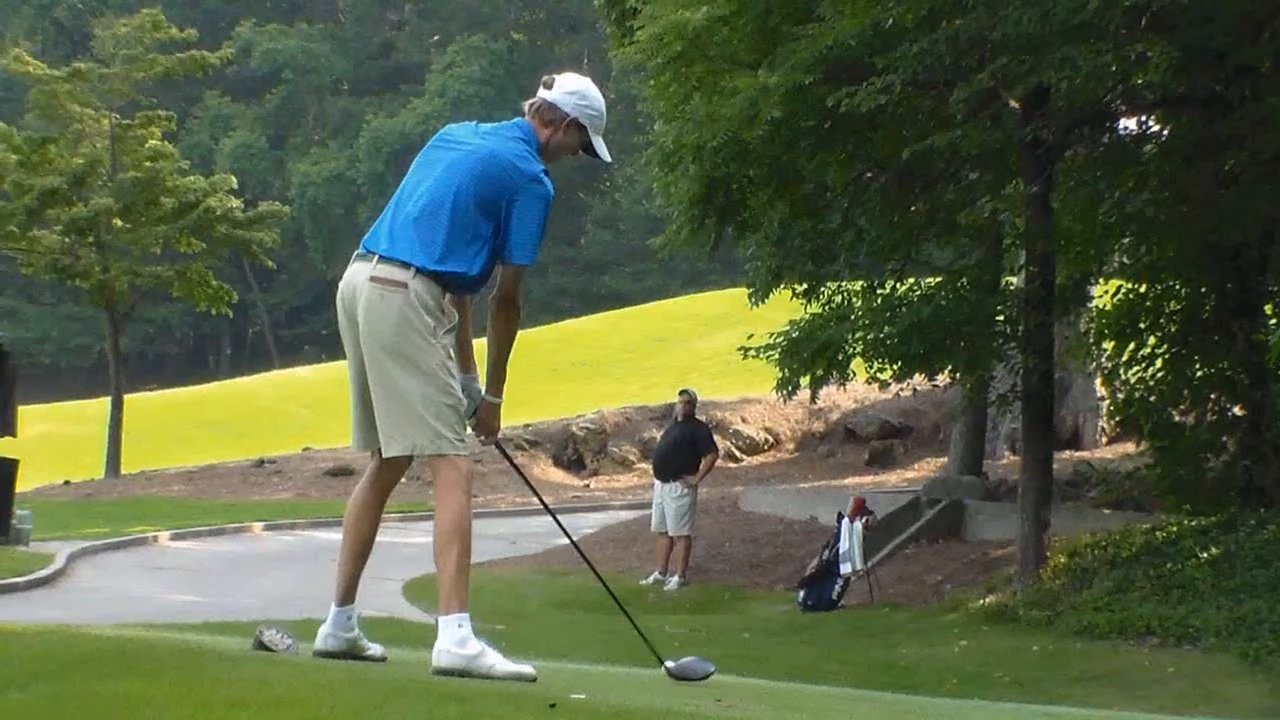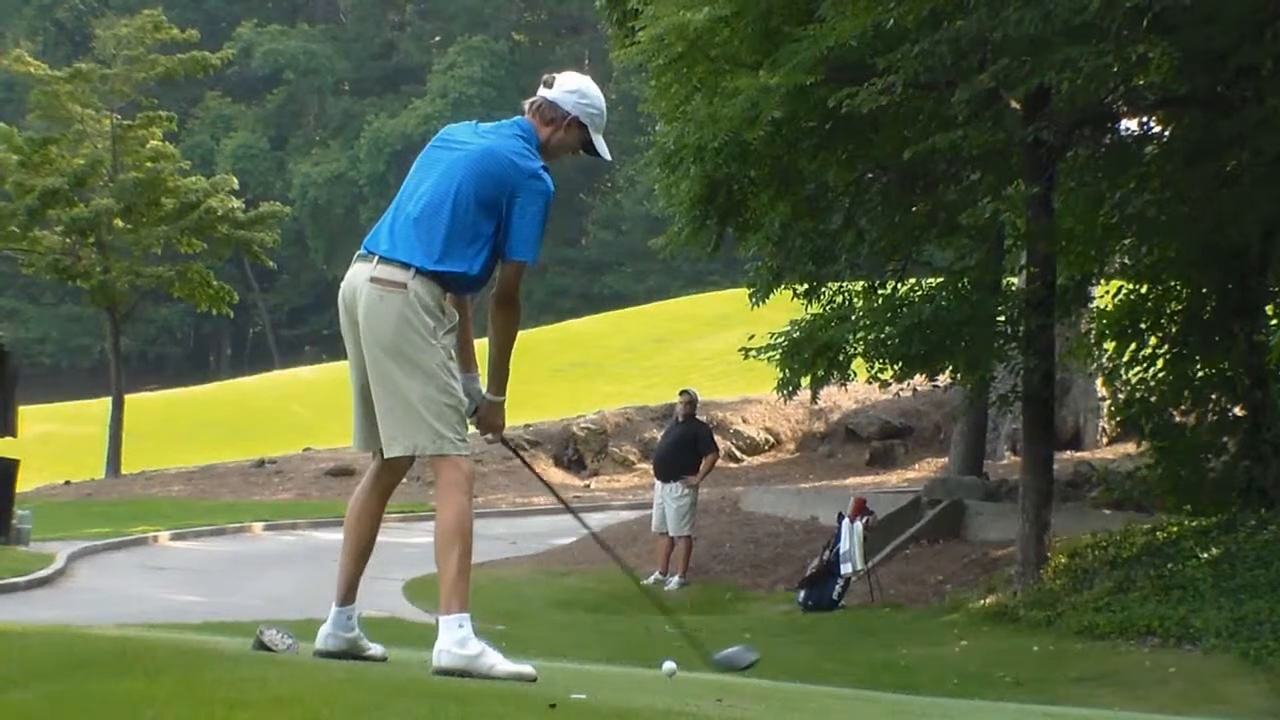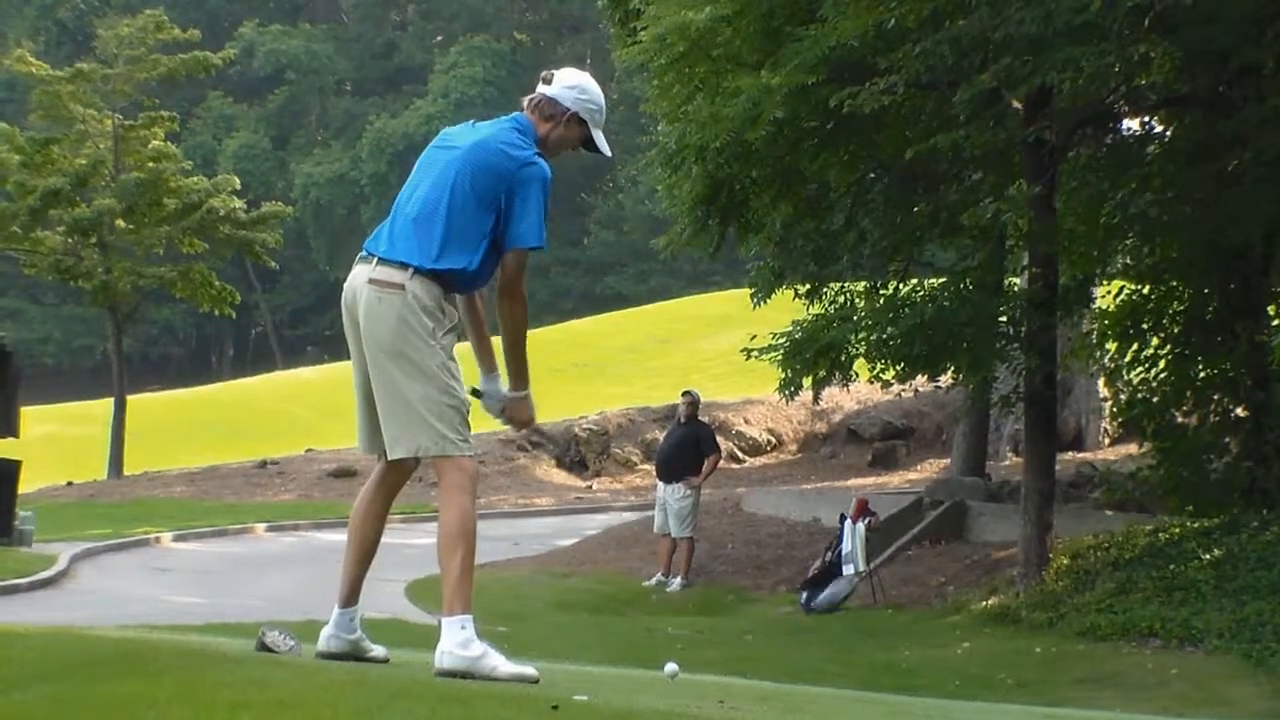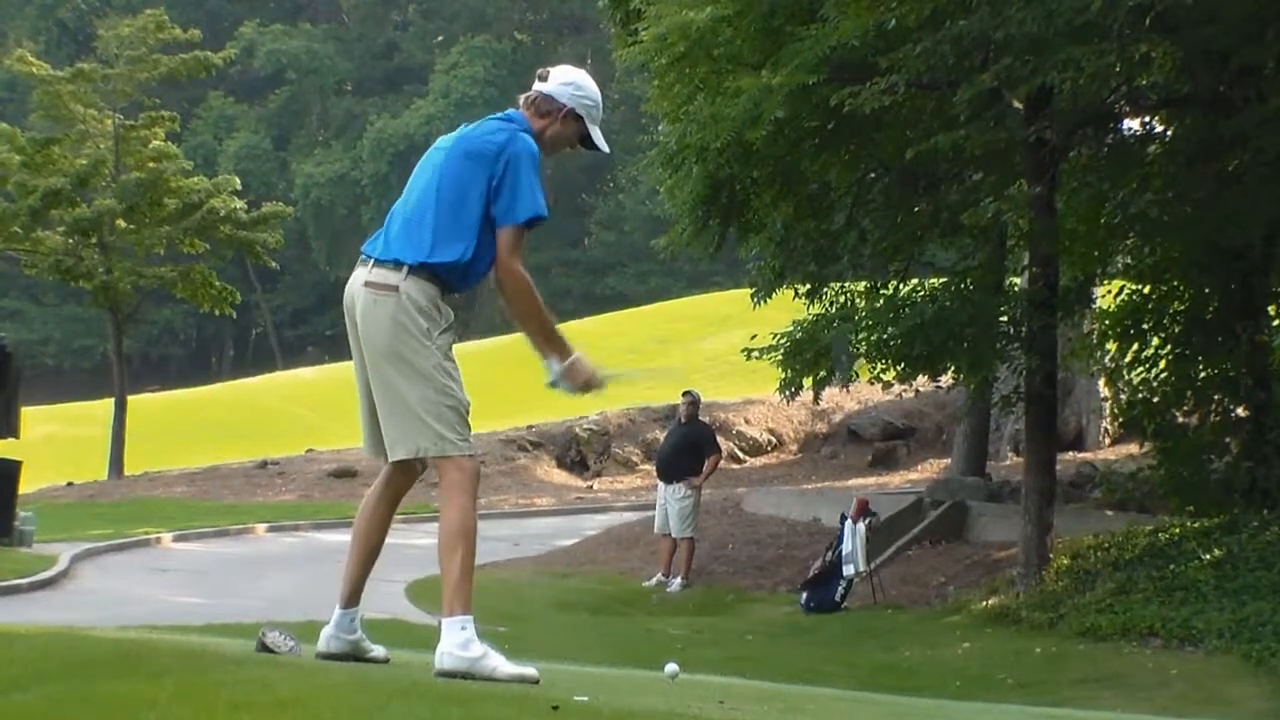
dt=1s
person 1, frame 1
left shoulder: (457, 134)
right shoulder: (531, 180)
right elbow: (505, 299)
left wrist: (464, 369)
right wrist: (491, 396)
left hip: (360, 282)
right hip: (404, 300)
left knee: (385, 463)
right knee: (450, 466)
left ankle: (339, 622)
right ankle: (455, 637)
person 1, frame 2
left shoulder: (458, 134)
right shoulder: (531, 177)
right elbow: (505, 297)
left wrist: (466, 370)
right wrist: (495, 395)
left hip: (363, 283)
right hip: (405, 300)
left knee: (388, 462)
right knee: (453, 467)
left ankle: (339, 622)
right ankle: (455, 637)
person 1, frame 3
left shoulder: (462, 134)
right shoulder: (528, 165)
right elbow: (509, 289)
left wrist: (488, 373)
right wrist: (518, 389)
left hip: (366, 285)
right hip: (407, 300)
left knee: (394, 464)
right knee: (457, 468)
left ankle: (342, 624)
right ankle: (458, 639)
person 1, frame 4
left shoulder: (473, 136)
right shoulder: (517, 147)
left elbow: (491, 267)
right elbow: (509, 270)
left wrist: (546, 356)
right wrist: (565, 358)
left hip: (371, 289)
right hip: (405, 299)
left knee: (401, 467)
right knee: (458, 468)
left ankle: (342, 625)
right ankle: (458, 640)
person 2, frame 1
left shoulder: (698, 428)
right shoulder: (673, 425)
left elbow: (712, 454)
left wrist: (697, 478)
right wrist: (658, 478)
left hip: (680, 487)
right hip: (661, 484)
left knee: (680, 533)
right knee: (662, 531)
left ankle: (680, 576)
right ankle: (661, 573)
person 2, frame 2
left shoulder: (698, 428)
right shoulder: (673, 424)
left elbow: (712, 455)
left wrist: (697, 478)
right wrist: (658, 478)
left hip: (680, 487)
right hip: (661, 485)
left knee: (681, 533)
right knee: (662, 531)
left ankle: (680, 576)
right ankle: (661, 573)
person 2, frame 3
left shoulder: (701, 429)
right shoulder: (675, 425)
left elbow: (715, 455)
left wrist: (700, 479)
right wrist: (660, 479)
left hip: (683, 488)
right hip: (664, 486)
left knee: (683, 534)
right knee: (664, 532)
left ankle: (682, 577)
right ankle: (664, 574)
person 2, frame 4
left shoulder: (702, 430)
right shoulder: (676, 425)
left elbow: (715, 456)
left wrist: (700, 479)
right wrist: (661, 480)
left hip: (683, 489)
right hip: (664, 486)
left knee: (684, 534)
right knee: (665, 532)
left ankle: (683, 577)
right ankle: (664, 574)
